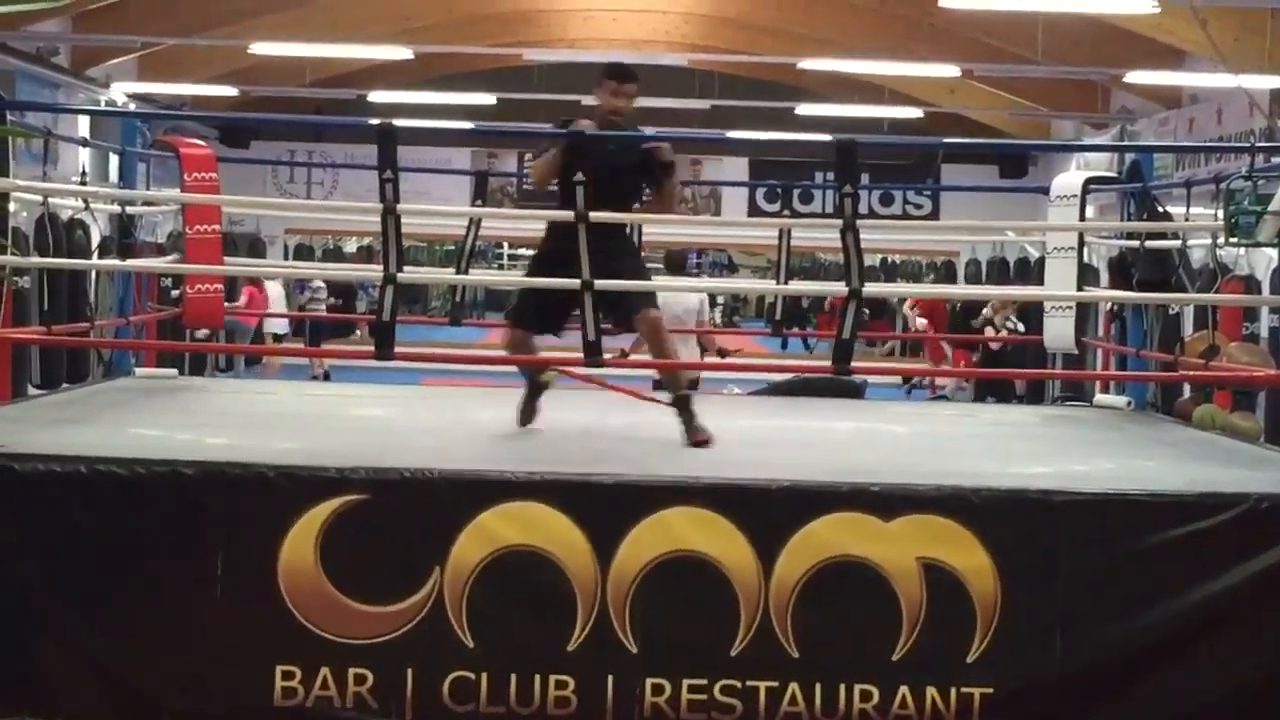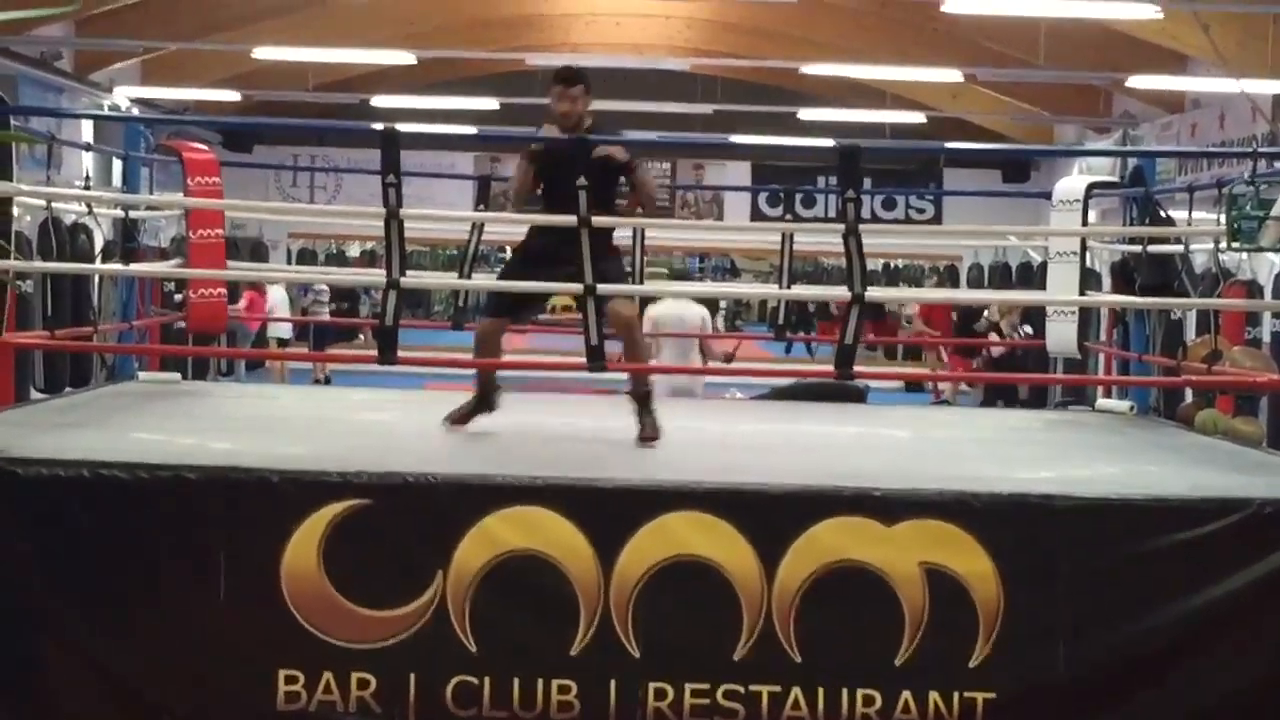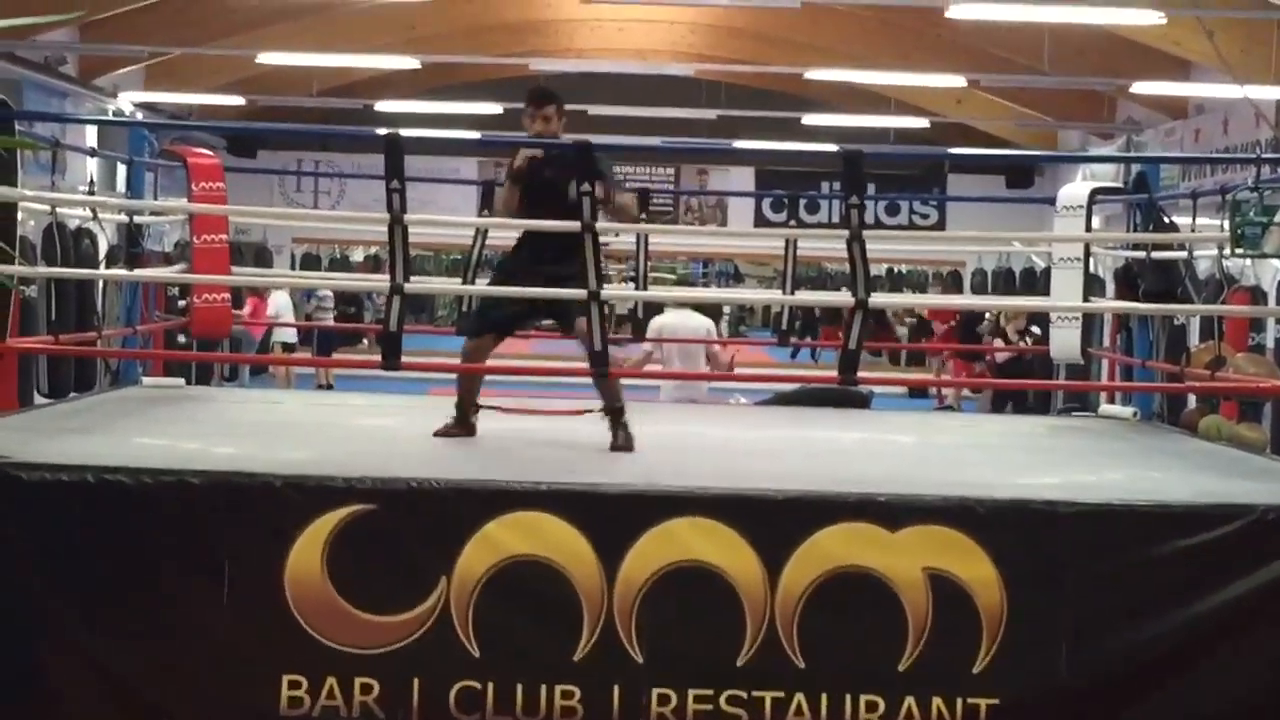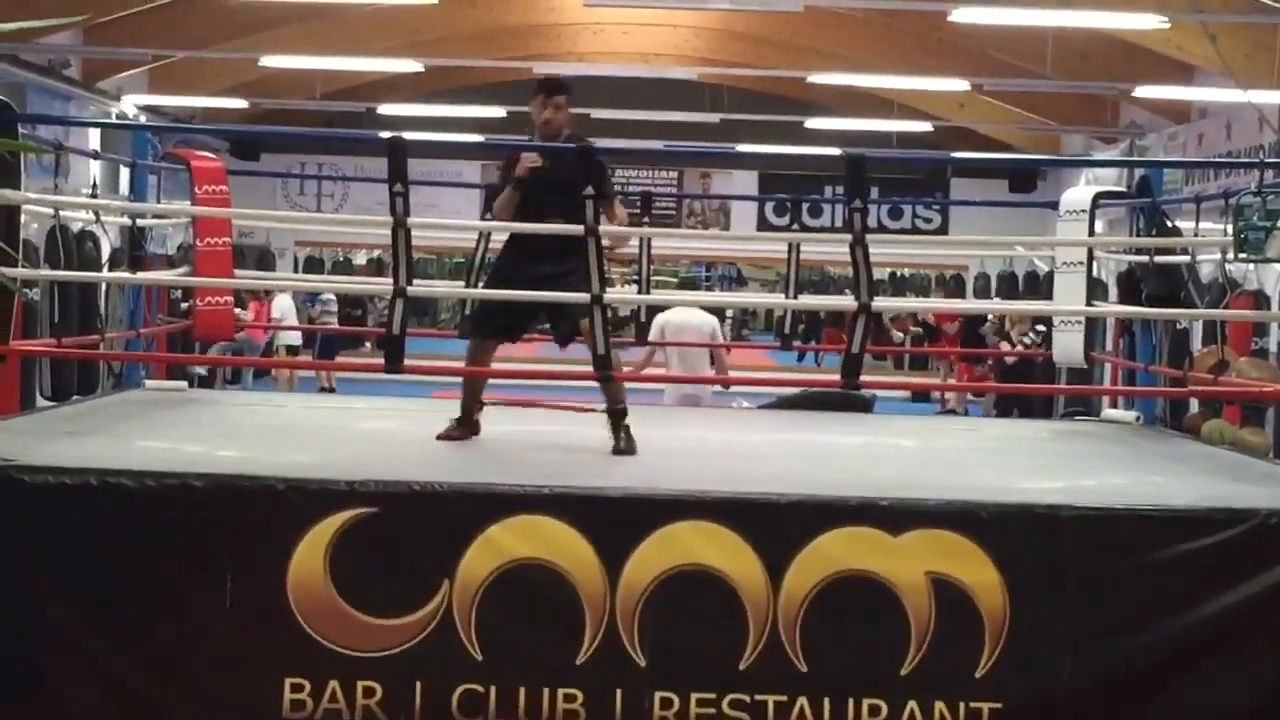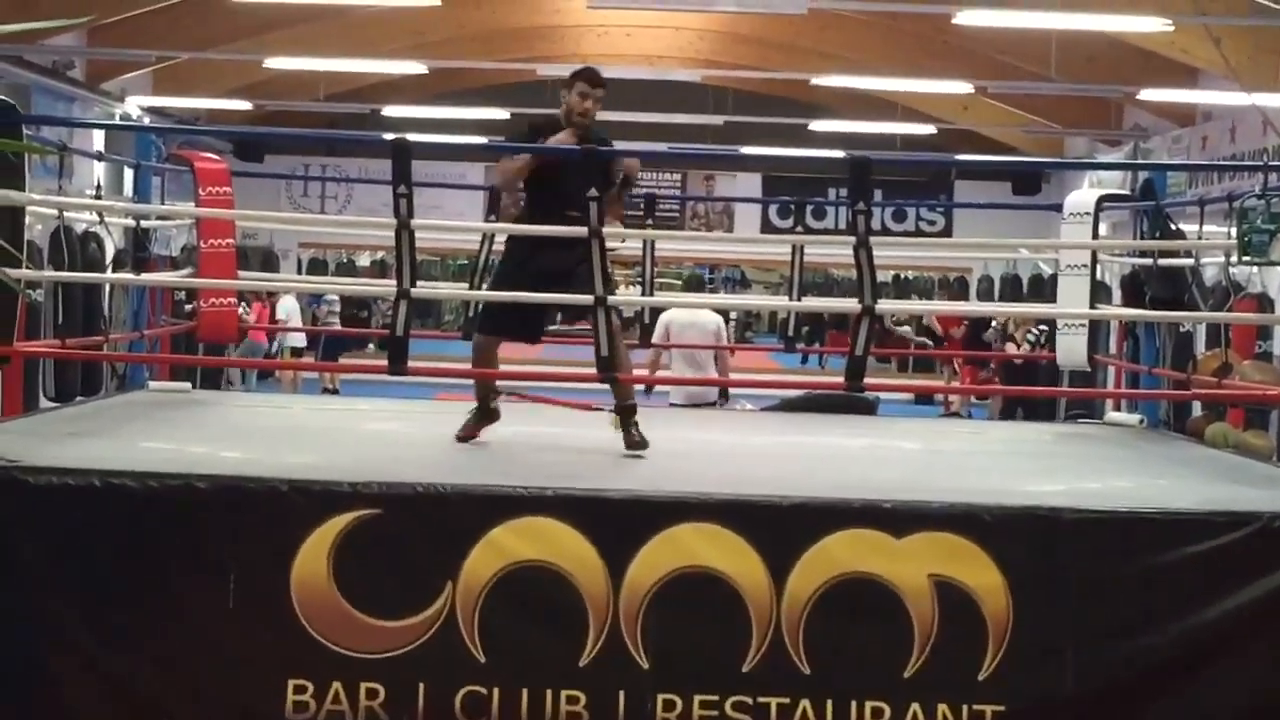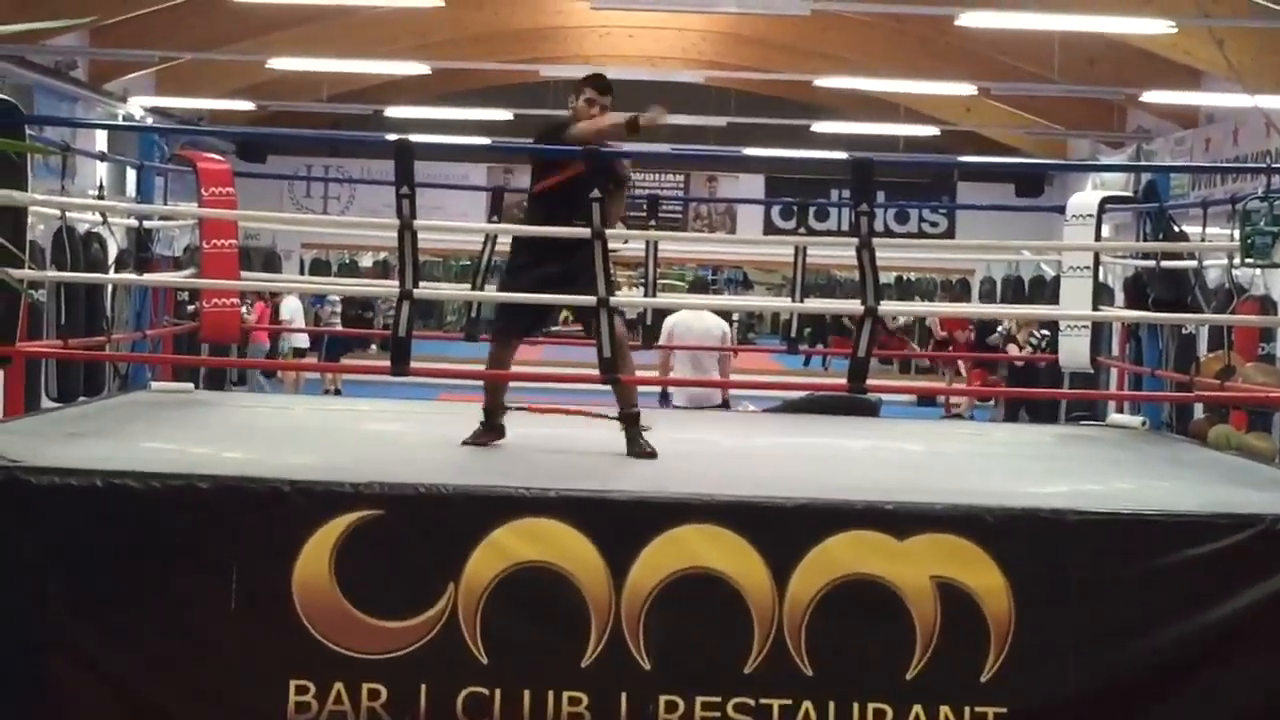
dt=0.1s
person 1, frame 1
left shoulder: (644, 146)
right shoulder: (576, 133)
left elbow: (665, 211)
right elbow: (537, 180)
left wrist: (667, 167)
right wrist: (566, 145)
left hip: (614, 248)
right hip: (564, 247)
left knee: (652, 322)
right knee: (518, 339)
left ankle: (687, 413)
right ankle: (536, 383)
person 1, frame 2
left shoulder: (610, 143)
right shoulder: (544, 140)
left elbow: (650, 202)
right elbow: (517, 198)
left wrist: (628, 164)
right wrist: (535, 153)
left hip: (594, 246)
right hip: (544, 244)
left knee: (624, 316)
right knee: (488, 327)
left ankle: (644, 406)
right ankle: (484, 395)
person 1, frame 3
right shoulder: (523, 160)
left elbow: (627, 209)
right elbow: (504, 214)
left wrist: (609, 194)
right wrist: (515, 175)
left hip: (574, 265)
right hip: (526, 263)
left knee: (589, 331)
right knee: (476, 342)
left ankle: (618, 422)
right ankle: (465, 417)
person 1, frame 4
left shoulder: (585, 155)
right shoulder: (518, 158)
left elbow: (610, 204)
right elbow: (500, 217)
left wrist: (618, 221)
right wrist: (516, 180)
left hip: (570, 262)
right hip: (519, 260)
left knee: (594, 331)
right knee: (480, 344)
left ankle: (619, 424)
right ankle: (468, 417)
person 1, frame 5
left shoulder: (602, 147)
right shoulder: (538, 133)
left elbow: (614, 215)
right elbow: (503, 180)
left wrist: (625, 181)
right wrist: (541, 150)
left hip: (579, 252)
right hip: (529, 251)
left knee: (610, 326)
right knee: (487, 337)
left ankle: (628, 422)
right ankle: (485, 409)
person 1, frame 6
left shoulder: (603, 155)
right shoulder: (554, 135)
left elbow: (610, 219)
right elbow: (583, 132)
left wrist: (619, 184)
right wrist: (634, 122)
left hip: (583, 256)
right hip: (535, 255)
left knee: (616, 334)
right knee: (502, 342)
left ankle: (632, 429)
right ankle: (491, 422)
